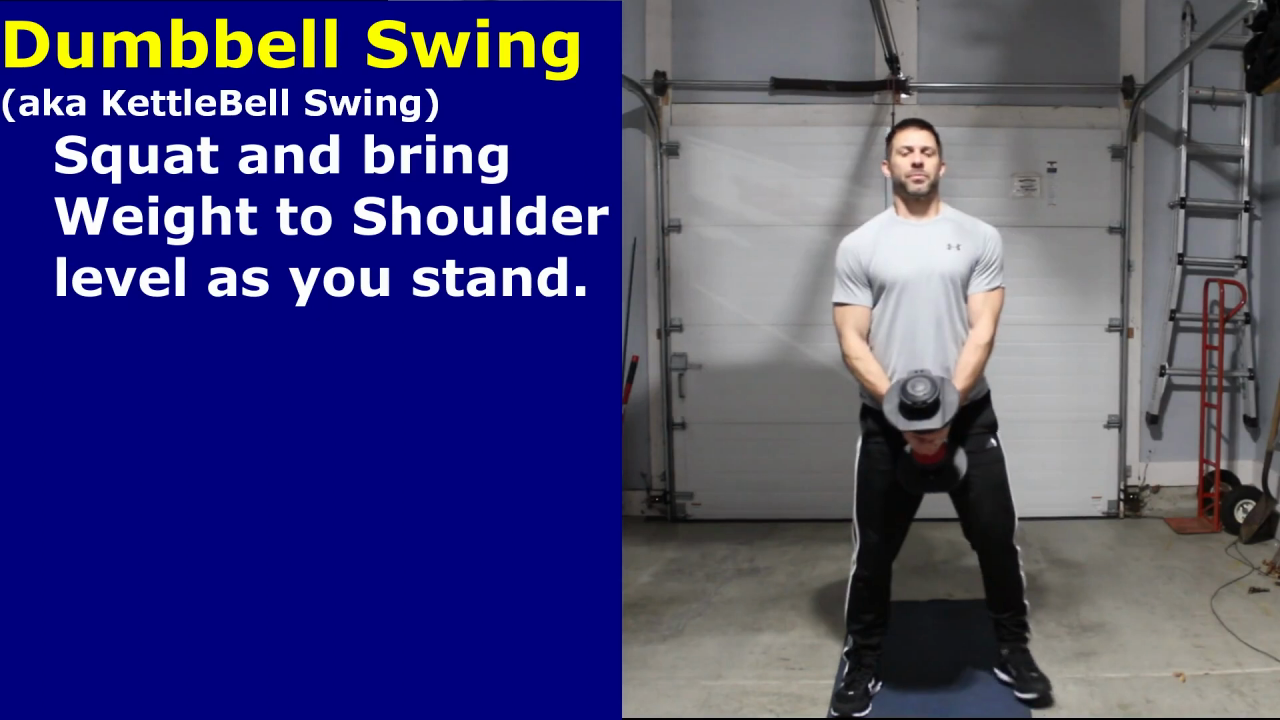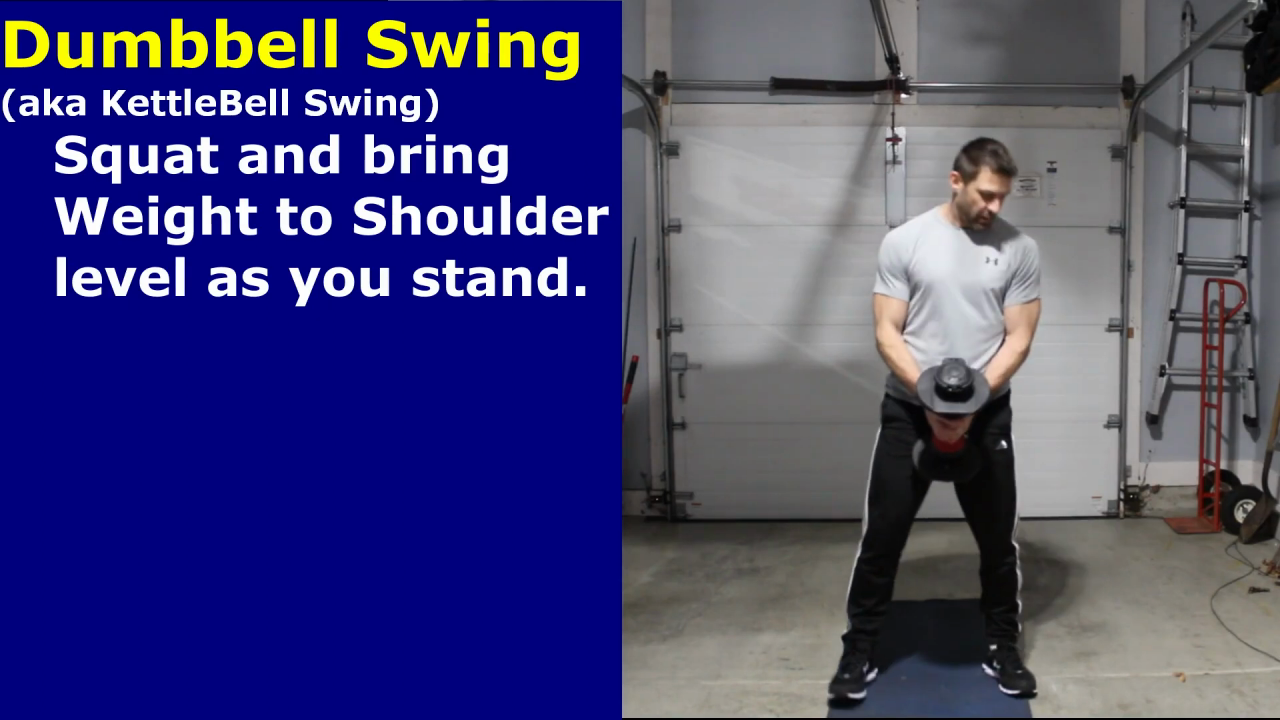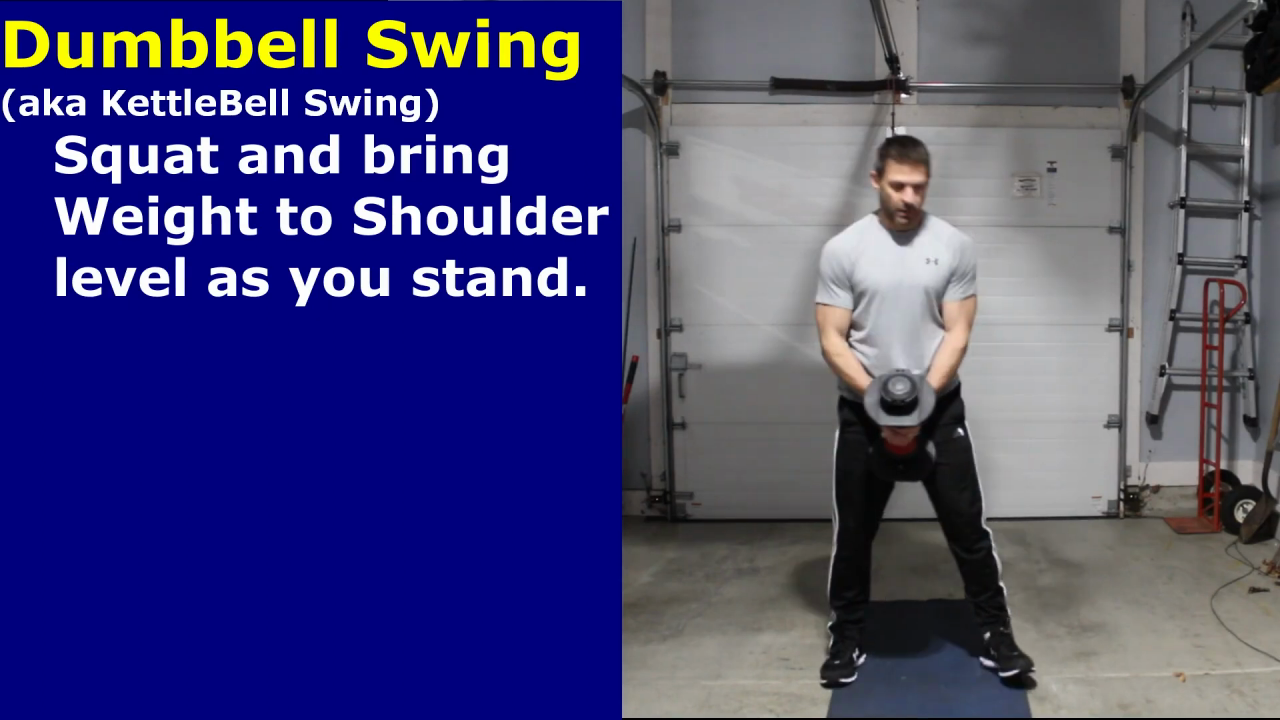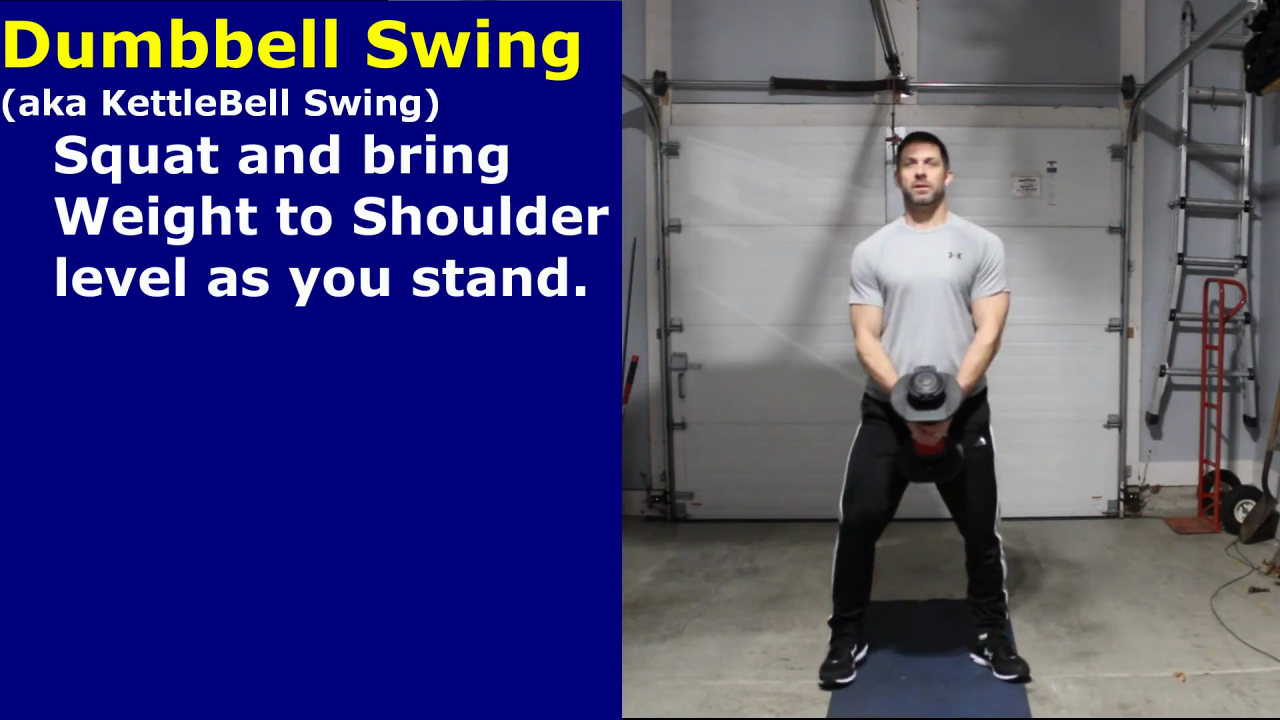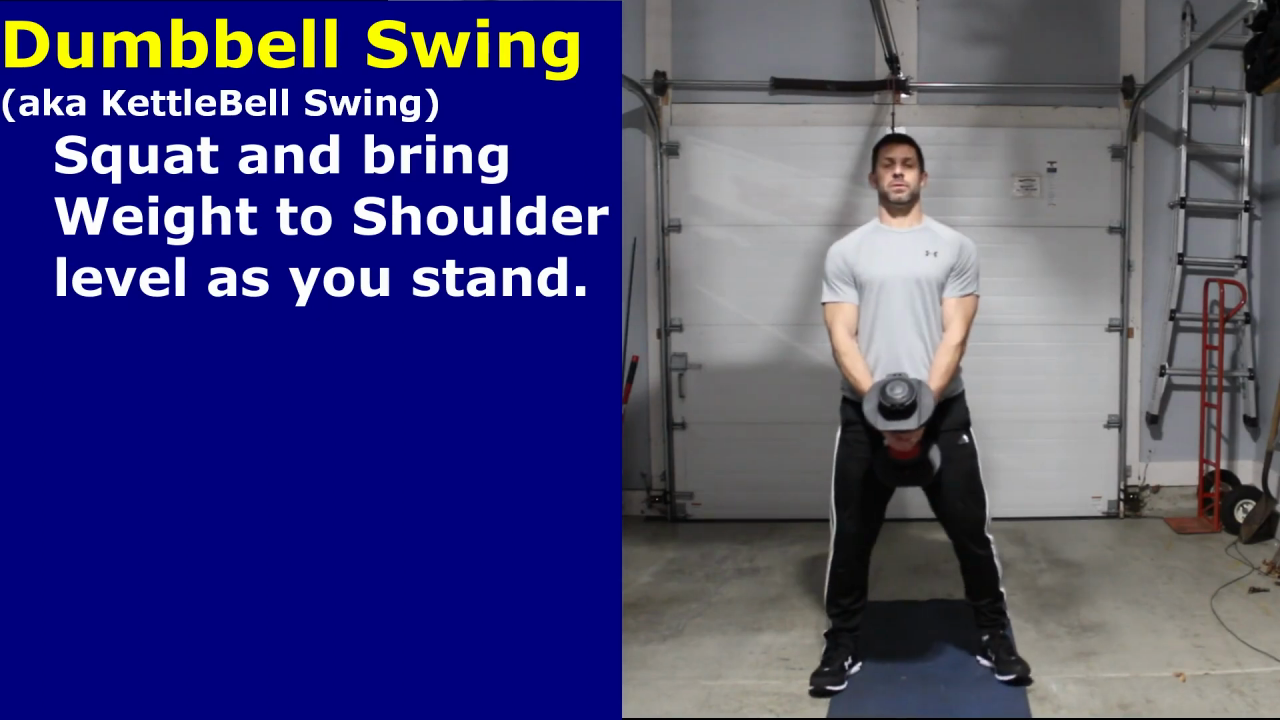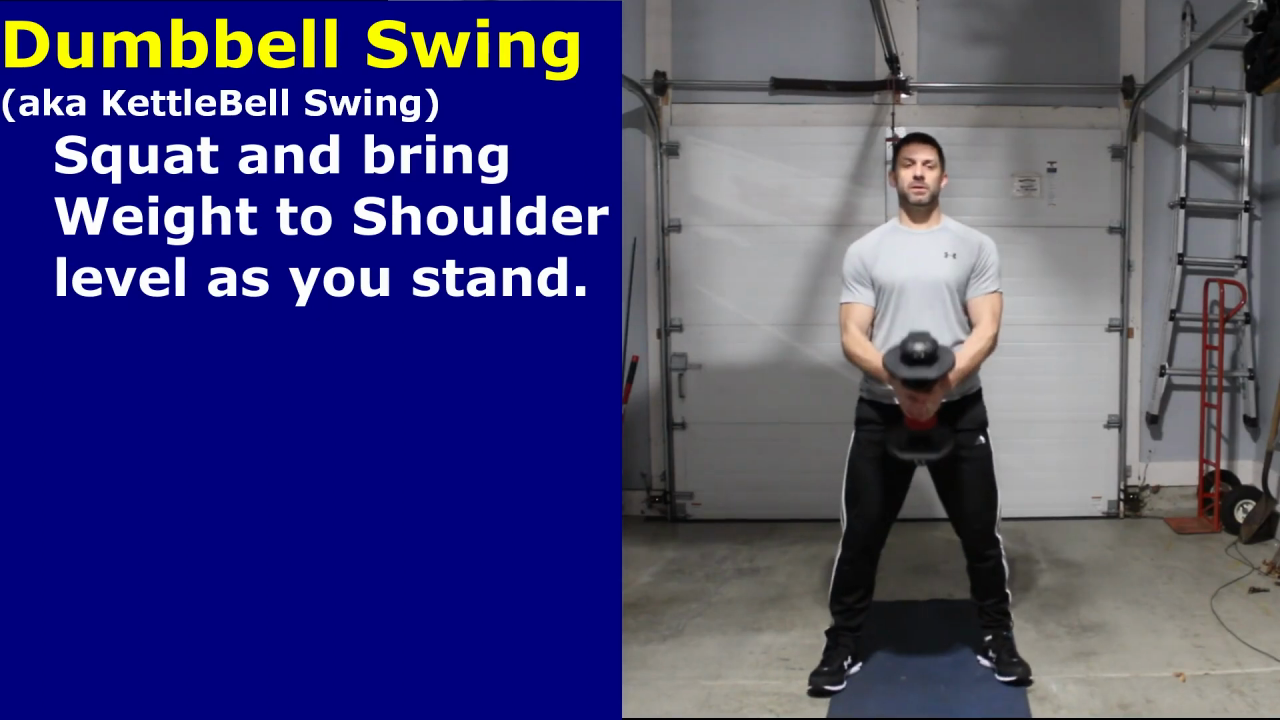
dt=0.5s
person 1, frame 1
left shoulder: (979, 237)
right shoulder: (858, 246)
left elbow: (983, 331)
right elbow: (852, 341)
left hip: (968, 415)
right hip: (886, 420)
left knee: (996, 539)
right knee: (874, 550)
left ankle: (1013, 651)
right ankle: (862, 663)
person 1, frame 2
left shoulder: (1020, 249)
right shoulder: (904, 241)
left elbow: (1019, 338)
right elbow: (887, 332)
left wrist: (973, 399)
left hip: (986, 412)
right hip: (908, 408)
left knee: (998, 538)
right knee: (882, 533)
left ankle: (1002, 648)
right ankle: (859, 651)
person 1, frame 3
left shoulder: (955, 246)
right shoulder: (842, 250)
left elbow: (957, 334)
right elbow: (832, 338)
left hip: (940, 406)
right hip: (862, 410)
left knee: (966, 523)
right knee: (853, 531)
left ankle: (996, 635)
right ankle: (847, 637)
person 1, frame 4
left shoulder: (982, 244)
right shoulder: (871, 251)
left elbow: (989, 332)
right elbow: (866, 338)
left hip: (964, 410)
right hip: (885, 410)
left knee: (980, 530)
right knee: (859, 521)
left ankle: (990, 637)
right ankle: (847, 636)
person 1, frame 5
left shoulder: (956, 247)
right shoulder: (845, 251)
left elbow: (955, 335)
right elbow: (842, 337)
left hip: (942, 410)
right hip: (864, 412)
left knee: (969, 529)
right knee: (852, 533)
left ankle: (993, 635)
right ankle: (842, 645)
person 1, frame 6
left shoulder: (976, 246)
right shoulder: (865, 251)
left elbow: (987, 330)
right elbow: (852, 336)
left wrist: (944, 382)
right wrist: (895, 379)
left hip: (960, 409)
right hip: (881, 410)
left knee: (980, 530)
right knee: (862, 532)
left ankle: (996, 637)
right ankle: (844, 643)
